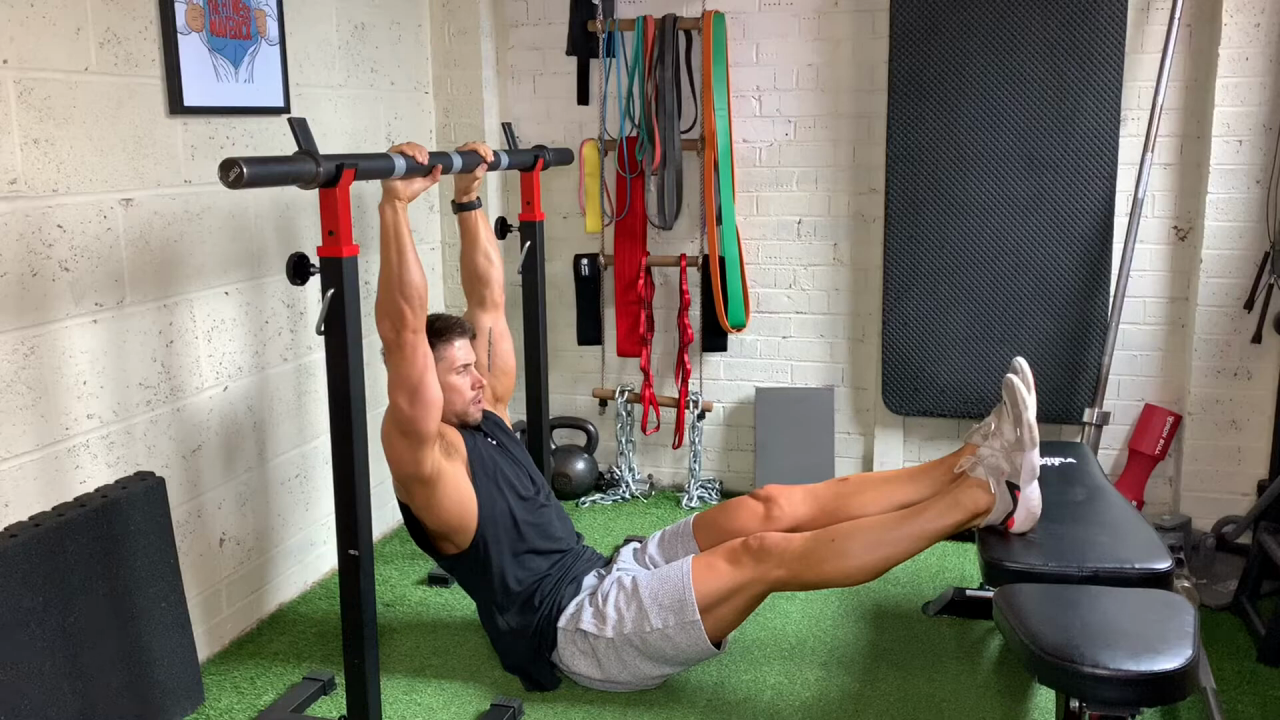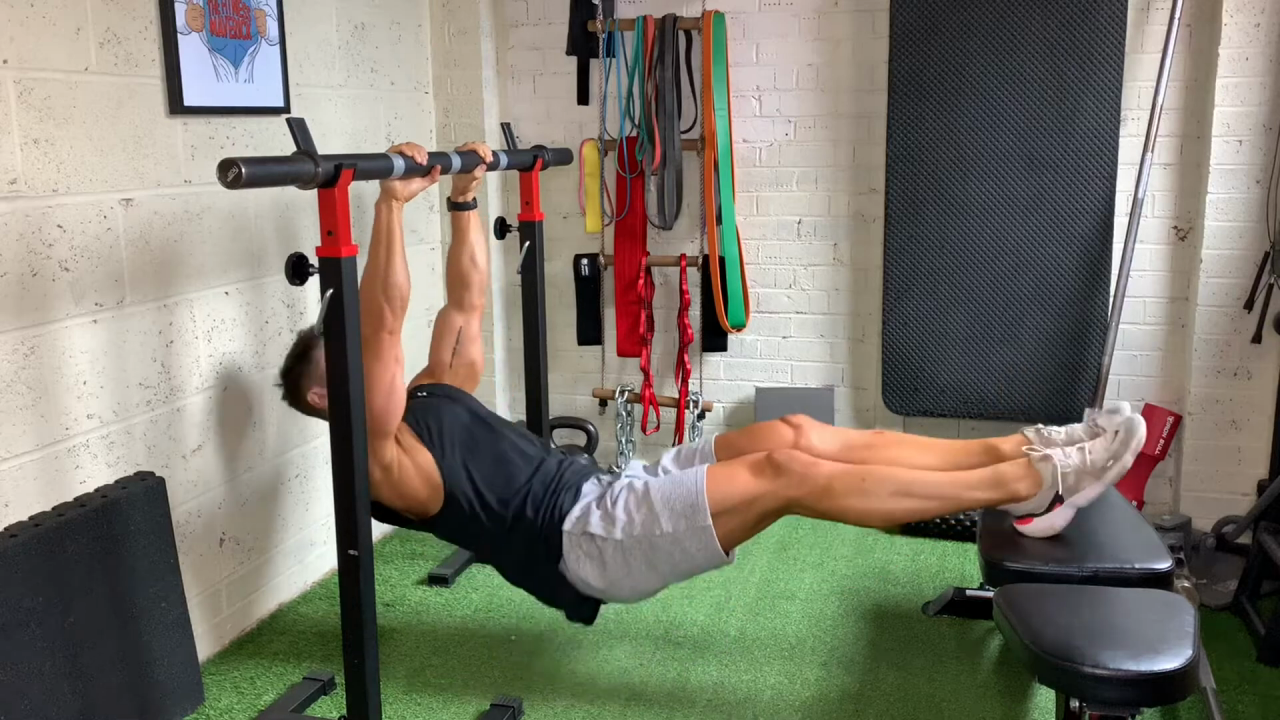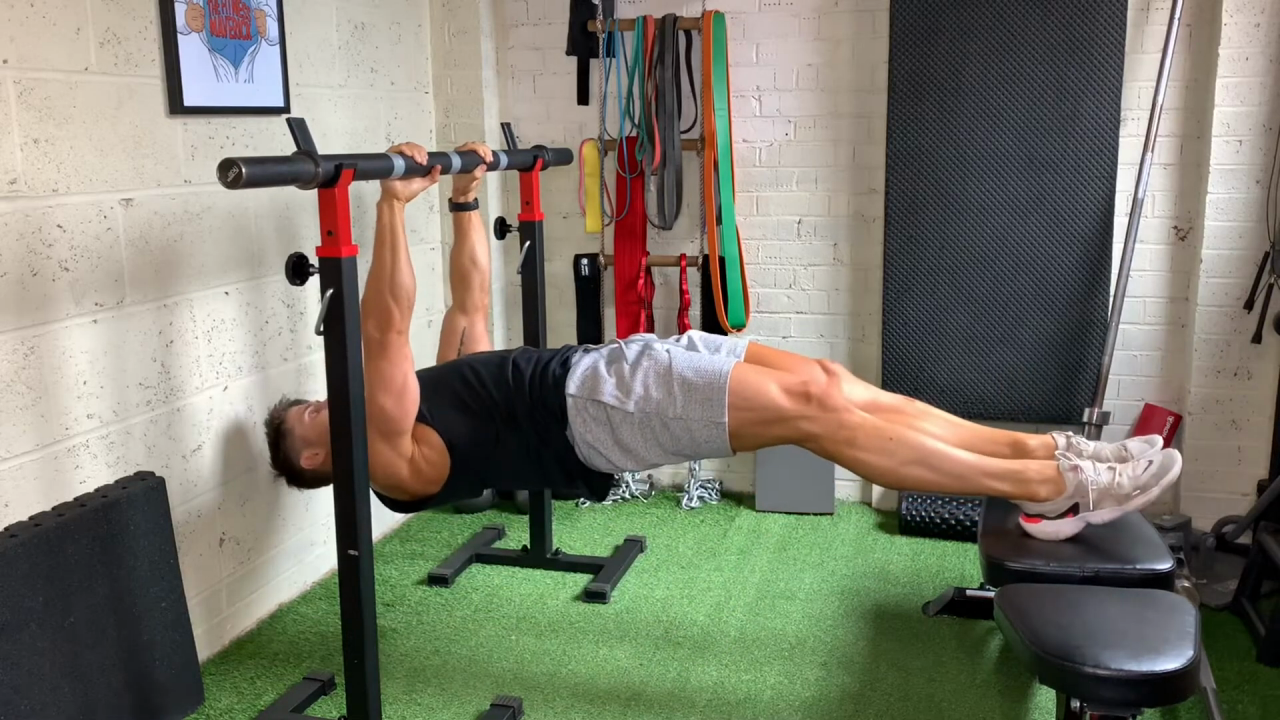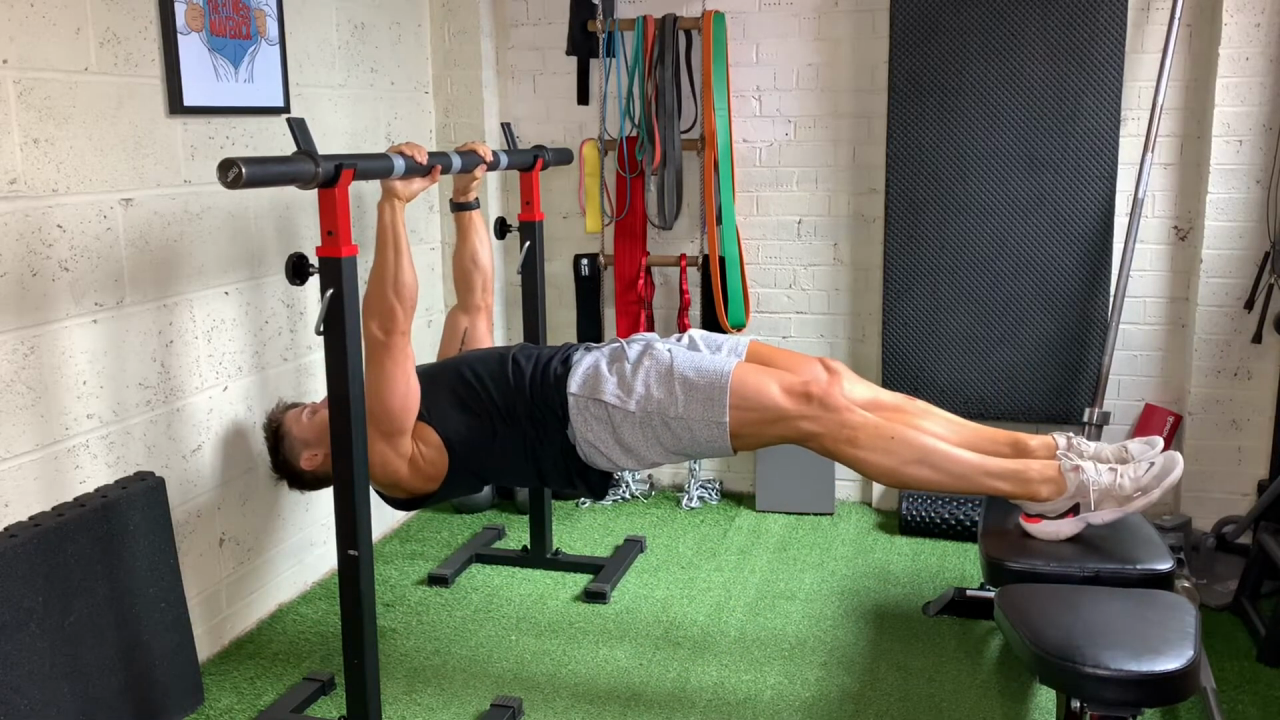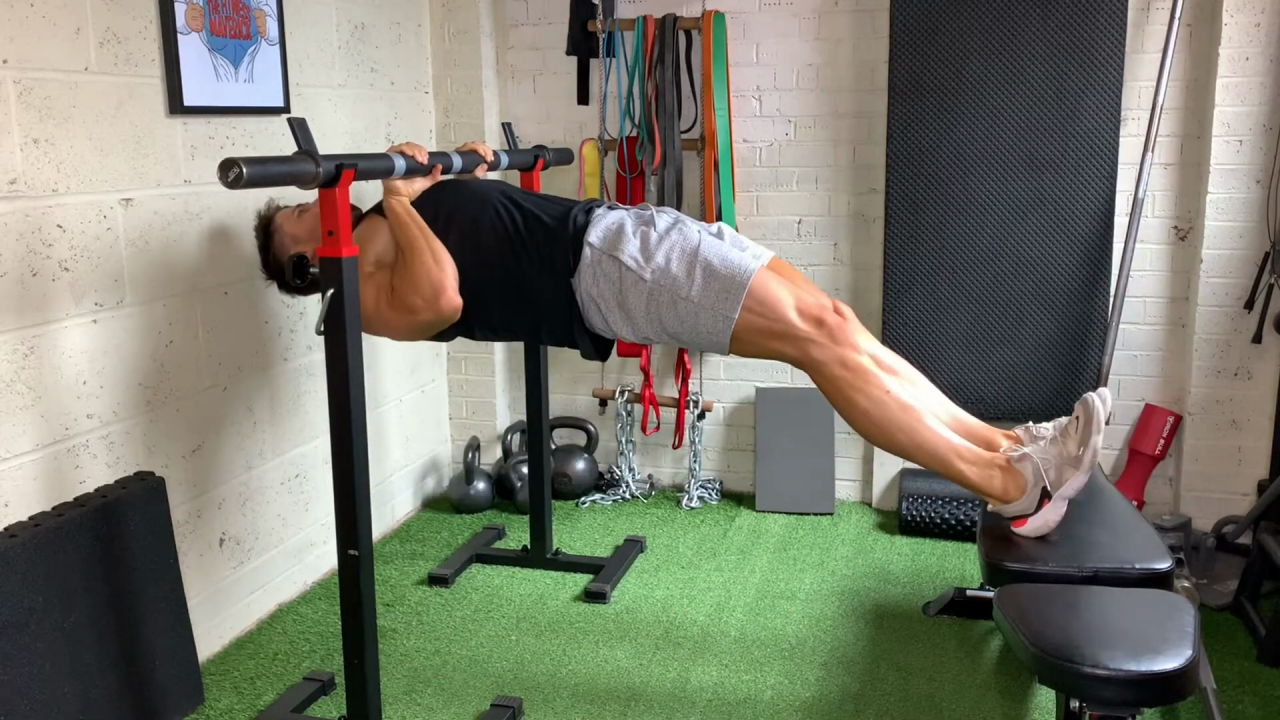
dt=1s
person 1, frame 1
left shoulder: (484, 416)
right shoulder: (423, 454)
left elbow: (487, 307)
right elbow: (402, 334)
left wrist: (468, 198)
right wrist: (395, 204)
left hip: (602, 581)
right hip: (577, 630)
left knee: (769, 508)
right knee: (765, 553)
left ankle: (972, 464)
right ankle: (987, 494)
person 1, frame 2
left shoulder: (430, 395)
right shoulder: (376, 457)
left elbow: (466, 306)
right elbow: (380, 326)
left wrist: (464, 200)
right wrist: (390, 205)
left hip: (606, 496)
right hip: (590, 533)
left knee: (795, 435)
right knee: (784, 470)
left ankle: (1021, 453)
right ankle: (1034, 488)
person 1, frame 3
left shoulder: (436, 394)
right shoulder: (393, 457)
left elbow: (469, 303)
right elbow: (383, 327)
left wrist: (465, 199)
right wrist: (392, 204)
left hip: (609, 369)
right hip: (596, 403)
left knee: (825, 382)
right knee: (809, 406)
left ankle: (1044, 452)
right ankle: (1054, 486)
person 1, frame 4
left shoulder: (432, 389)
right shoulder: (392, 456)
left elbow: (473, 304)
right elbow: (386, 323)
left wrist: (467, 198)
right wrist: (391, 205)
left hip: (611, 365)
right hip: (598, 404)
left knee: (828, 381)
right knee: (814, 407)
left ankle: (1043, 450)
right ankle: (1057, 487)
person 1, frame 5
left shoulder: (392, 231)
right shoulder: (371, 292)
right elbow: (441, 297)
left wrist: (471, 180)
right wrist: (395, 203)
left hip: (622, 231)
right hip: (604, 269)
left knee: (831, 326)
right knee: (819, 335)
left ankle: (1006, 443)
right ankle: (1012, 484)
